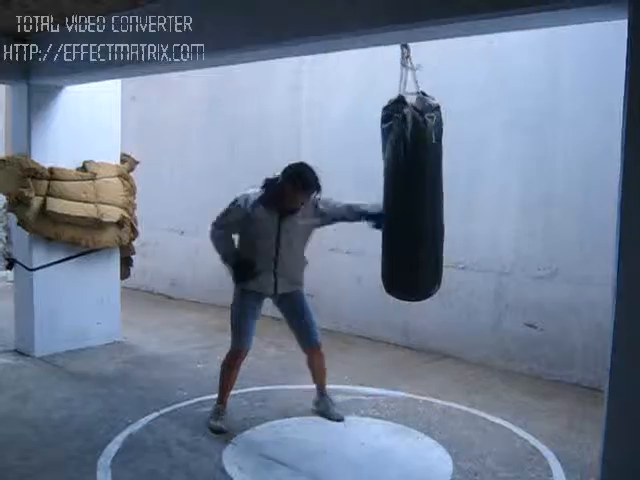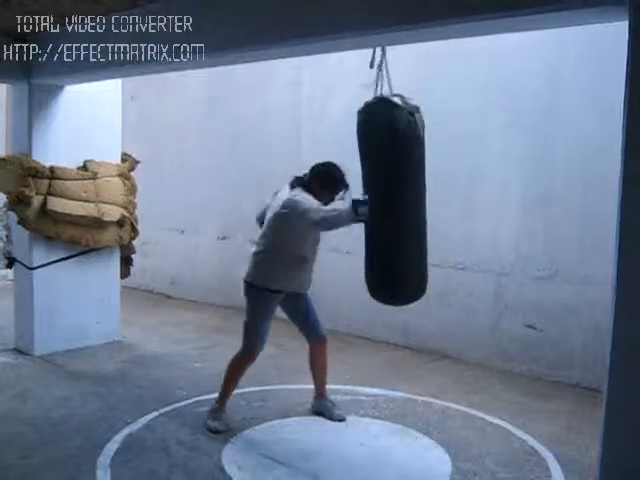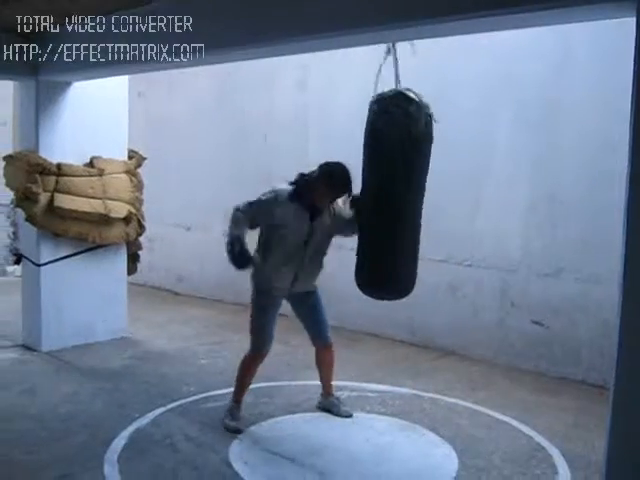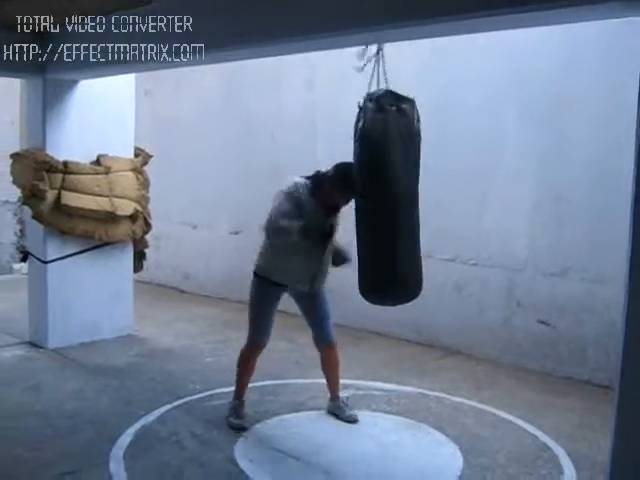
dt=0.3s
person 1, frame 1
left shoulder: (310, 207)
right shoulder: (249, 203)
left elbow: (342, 210)
right elbow: (219, 229)
left wrist: (370, 212)
right wrist: (233, 260)
left hip: (289, 286)
right hip: (250, 285)
left knee: (313, 347)
right knee: (238, 351)
left ankle: (322, 399)
right ankle: (220, 407)
person 1, frame 2
left shoulder: (286, 196)
right shoulder: (297, 201)
left elbow: (262, 218)
right elbow: (322, 219)
right wrist: (357, 210)
left hip: (293, 286)
right hip: (264, 285)
left knee: (319, 340)
right knee: (250, 352)
left ankle: (321, 399)
right ankle: (218, 407)
person 1, frame 3
left shoulder: (330, 210)
right shoulder: (279, 199)
left elbow: (350, 226)
right elbow: (241, 214)
left wrist: (356, 211)
right wrist: (235, 242)
left hip: (304, 286)
right hip: (268, 284)
left knee: (324, 344)
right knee: (259, 351)
left ankle: (327, 396)
right ankle: (234, 406)
person 1, frame 4
left shoulder: (333, 210)
right shoulder: (297, 192)
right elbow: (273, 227)
left wrist: (334, 252)
right wrist: (307, 231)
left hip: (309, 283)
right hip: (271, 276)
left knee: (328, 344)
right knee: (256, 344)
left ankle: (335, 400)
right ankle: (237, 403)
